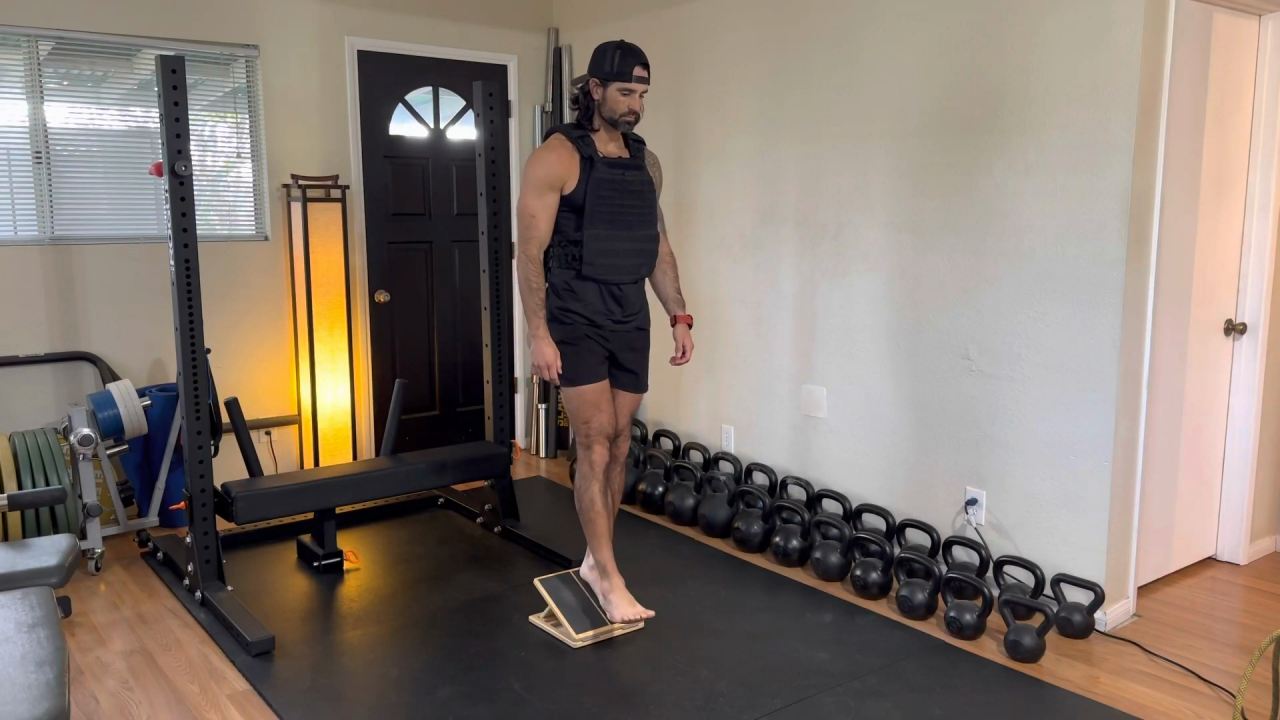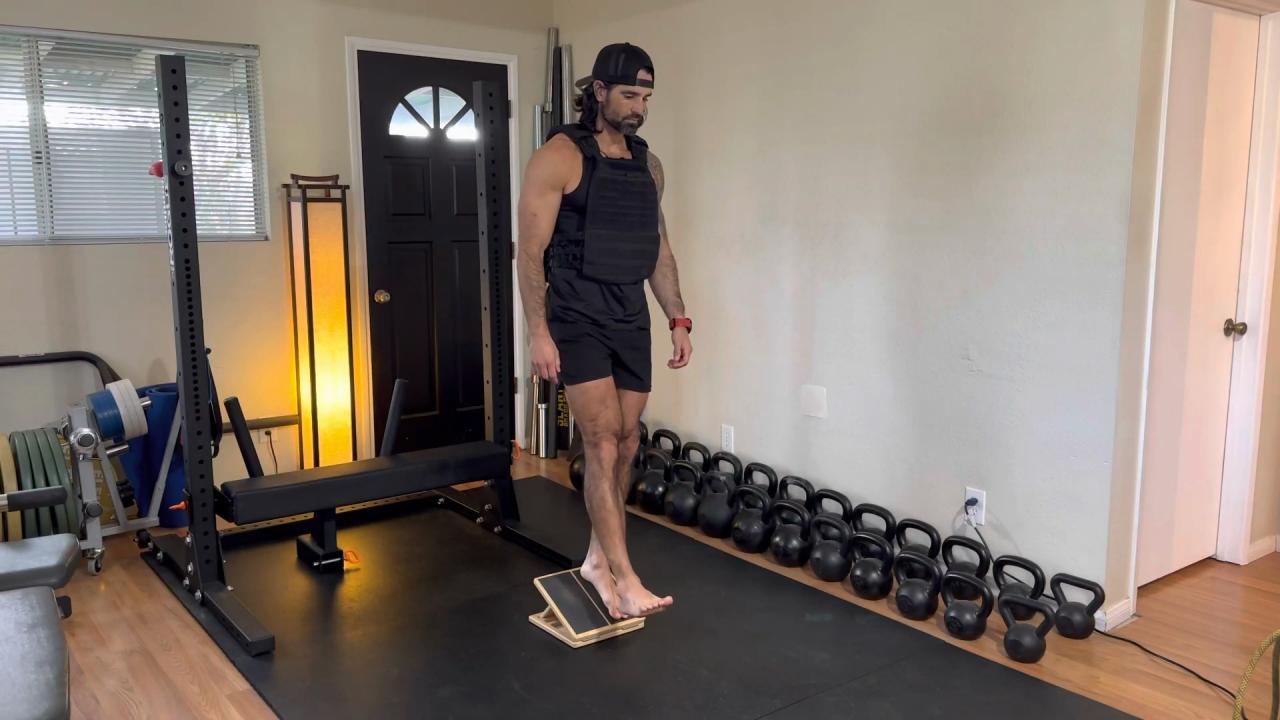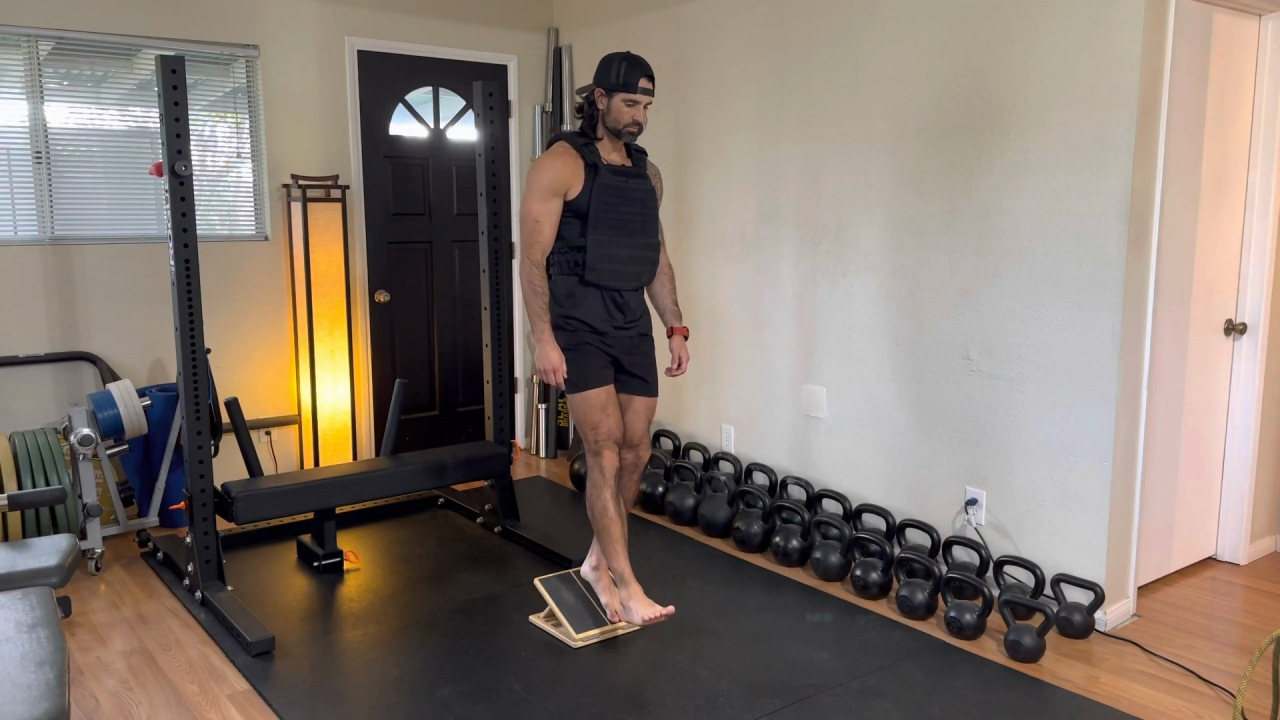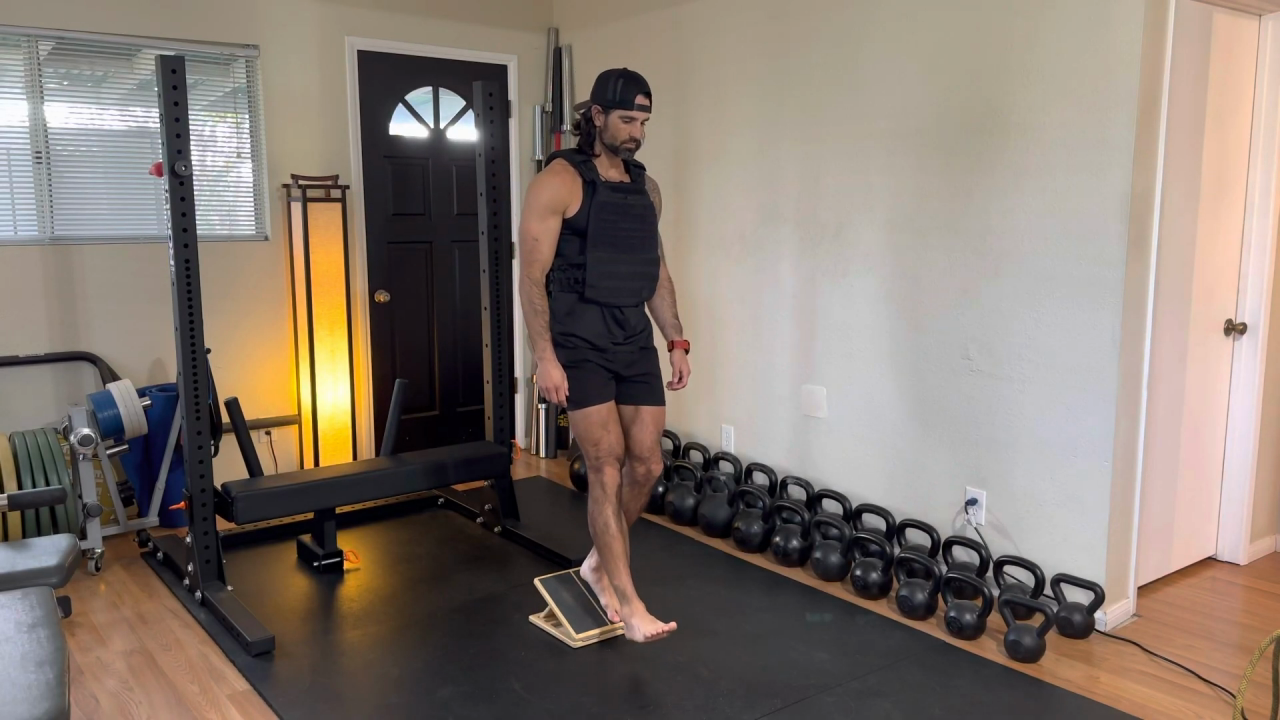
dt=0.4s
person 1, frame 1
left shoulder: (646, 162)
right shoulder: (556, 157)
left elbow: (658, 246)
right elbow: (530, 253)
left wrist: (679, 316)
right wrist: (539, 335)
left hip: (630, 320)
right hip: (576, 321)
left knee: (619, 448)
right knee: (594, 448)
left ankle: (594, 563)
right ankle: (610, 579)
person 1, frame 2
left shoulder: (648, 164)
right shoulder: (560, 157)
left elbow: (658, 249)
right elbow: (530, 252)
left wrist: (679, 319)
right wrist: (538, 333)
left hip: (630, 320)
right hip: (577, 319)
left knee: (625, 447)
right knee: (603, 446)
left ankle: (598, 560)
right ankle: (625, 577)
person 1, frame 3
left shoulder: (647, 172)
right shoulder: (560, 164)
right elbow: (533, 259)
left wrist: (676, 327)
right wrist: (543, 338)
left hip: (633, 327)
right hip: (580, 329)
left knee: (634, 453)
right knee: (605, 454)
left ankle: (599, 562)
right ankle: (628, 587)
person 1, frame 4
left shoulder: (646, 187)
right shoulder: (559, 181)
right elbow: (532, 277)
left wrist: (676, 340)
right wrist: (545, 357)
left hip: (634, 342)
right hip: (580, 344)
left knee: (646, 466)
right knee: (608, 469)
left ankle: (598, 562)
right ankle: (630, 605)
